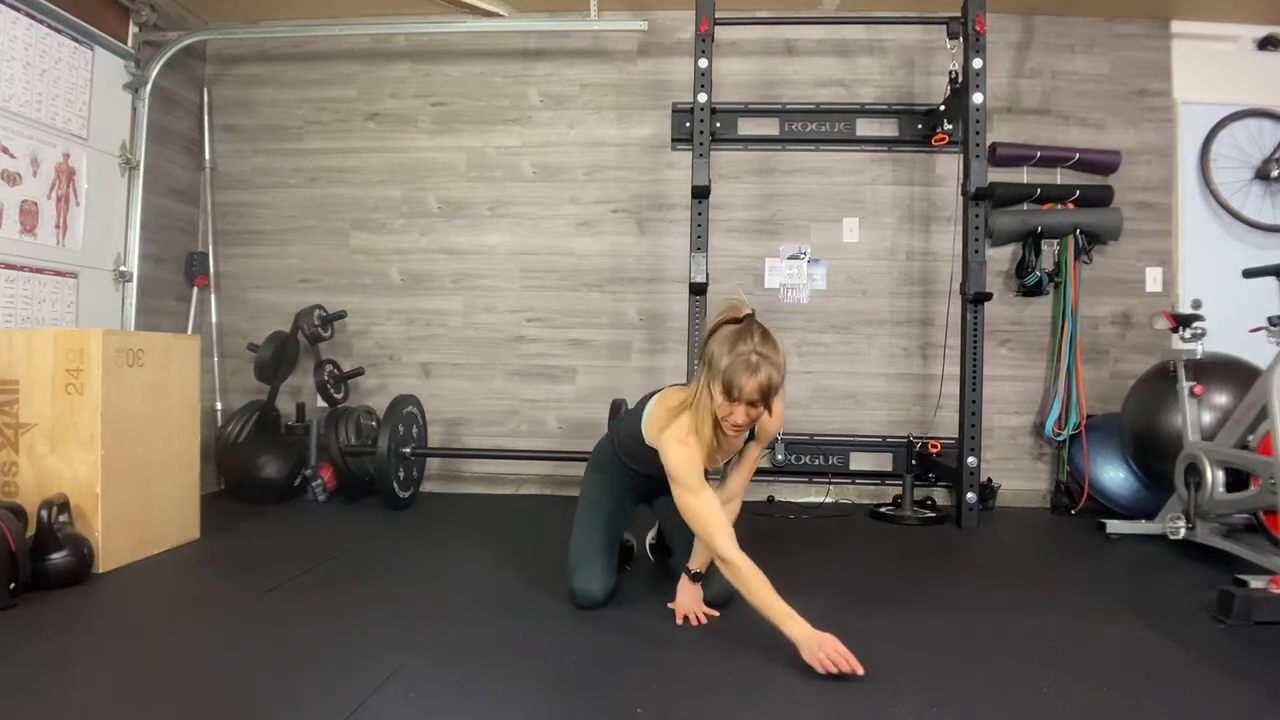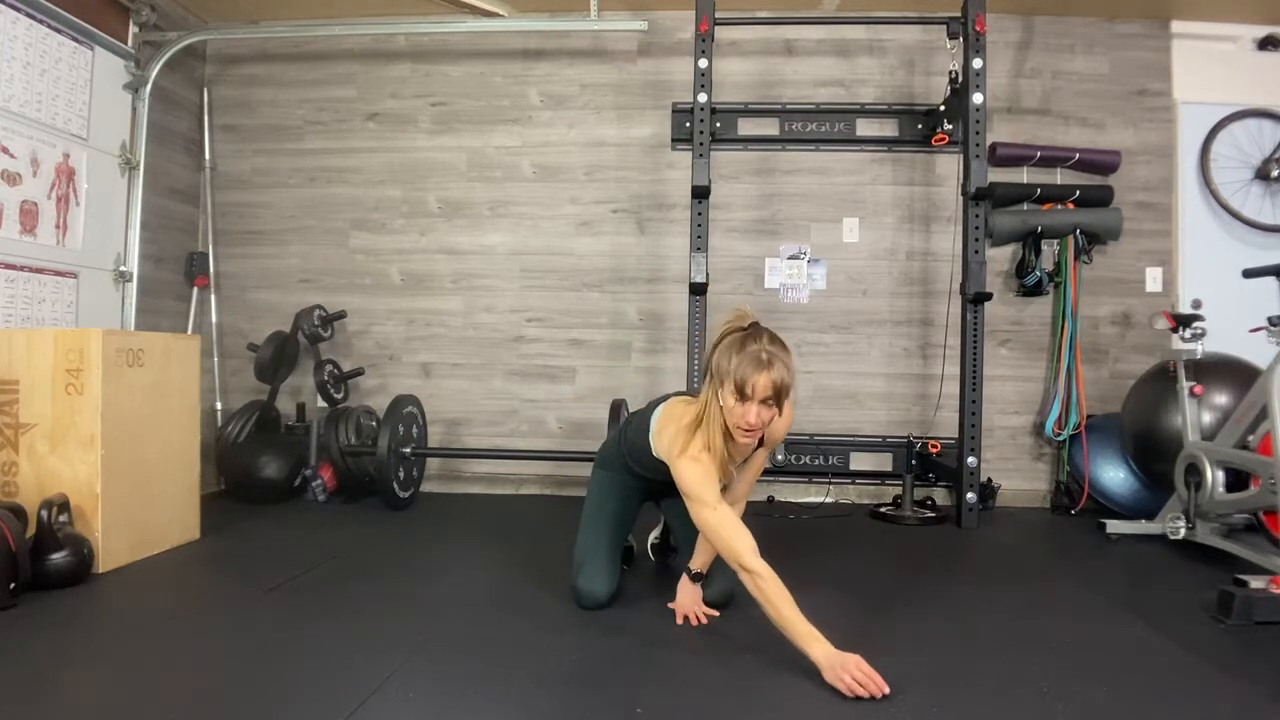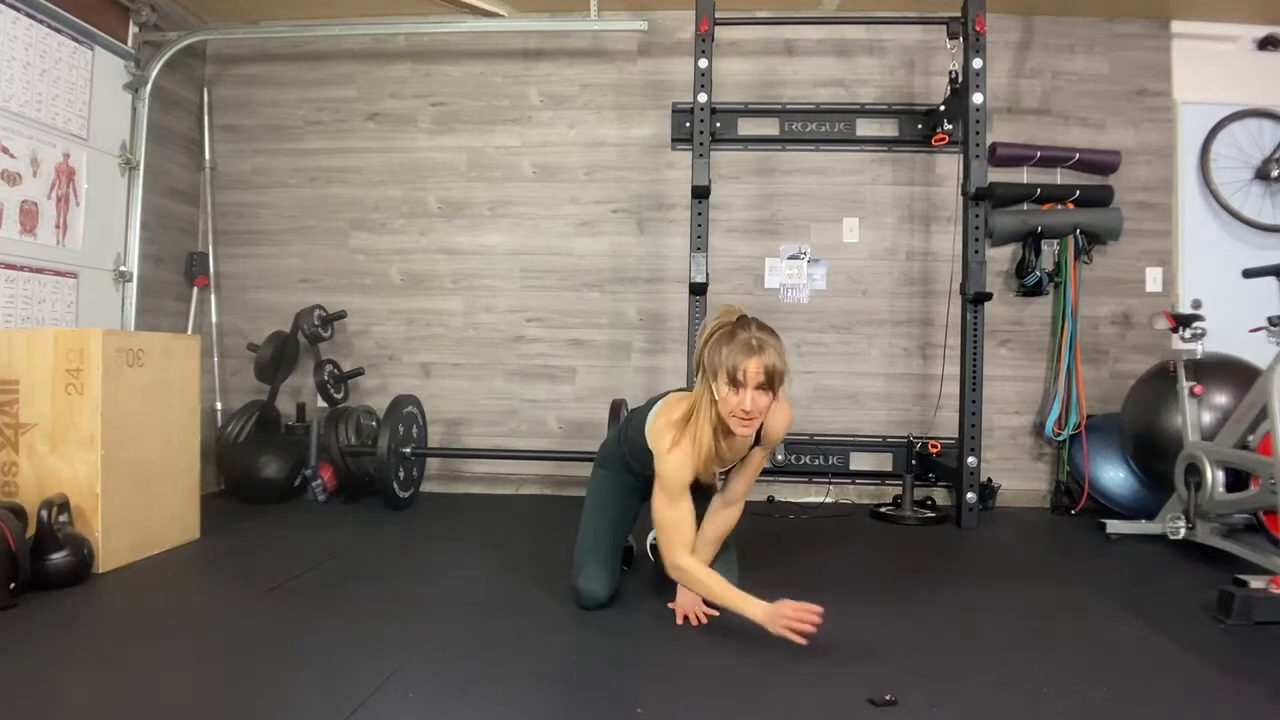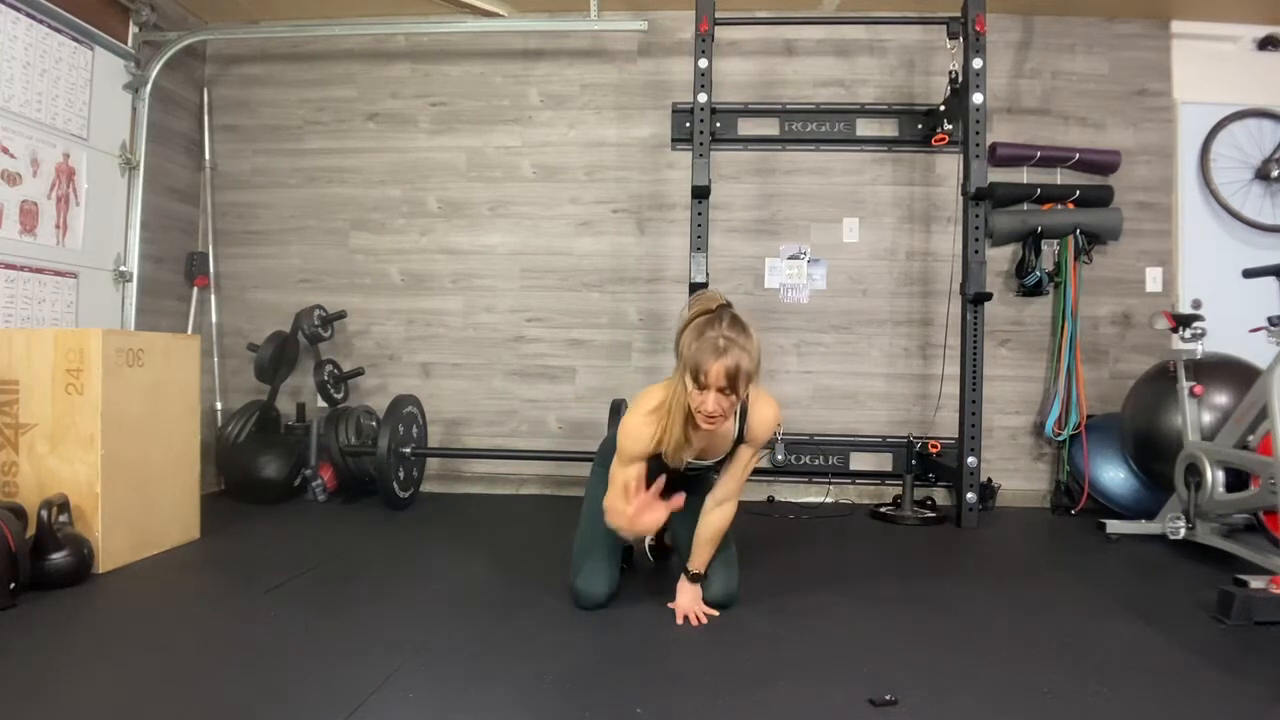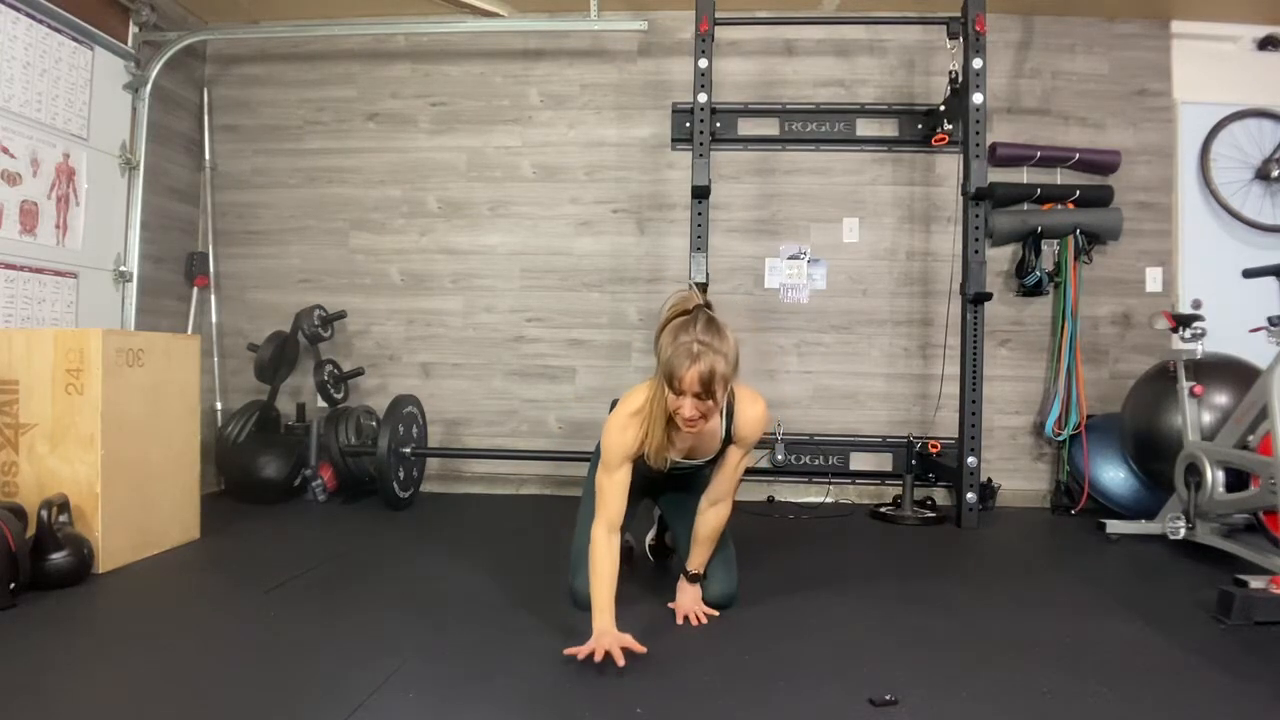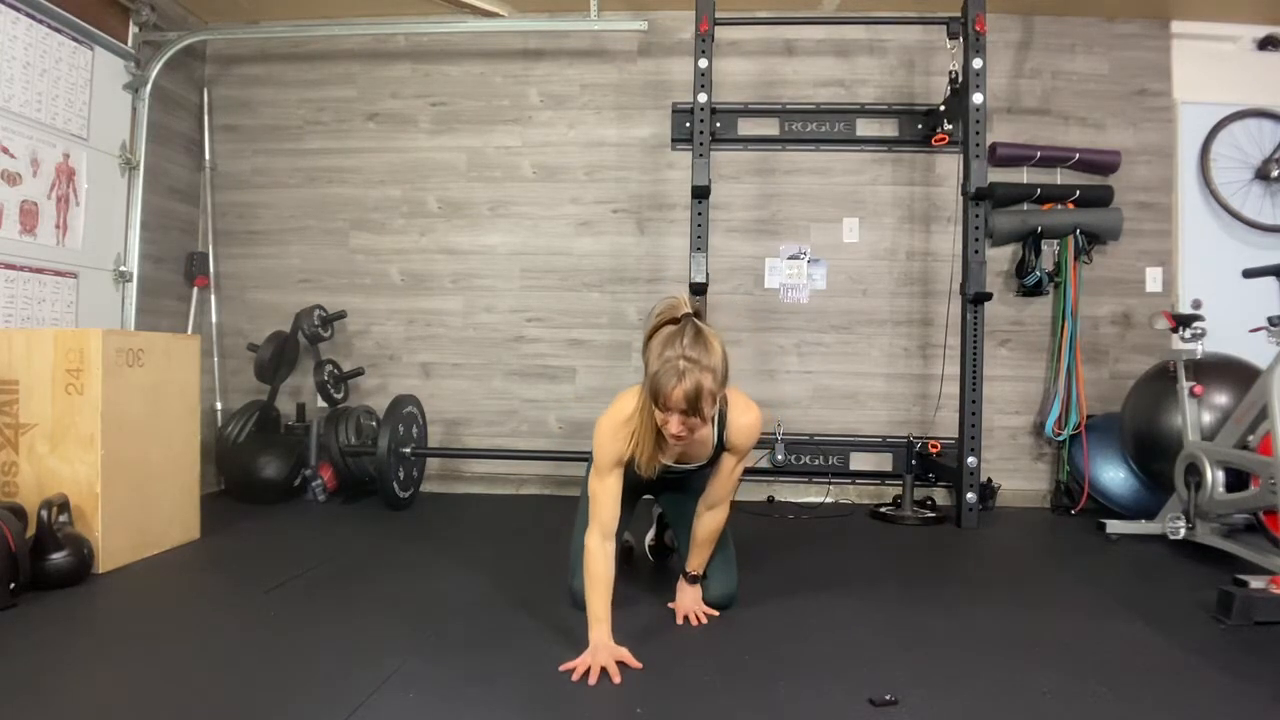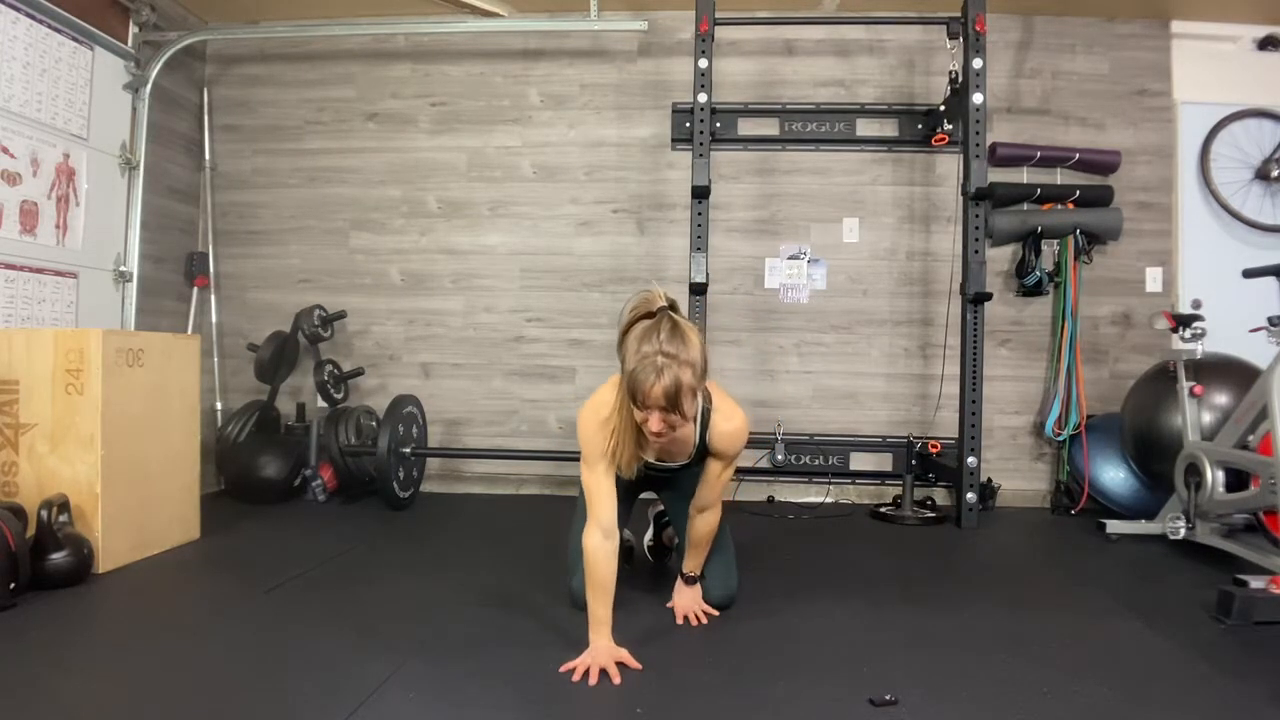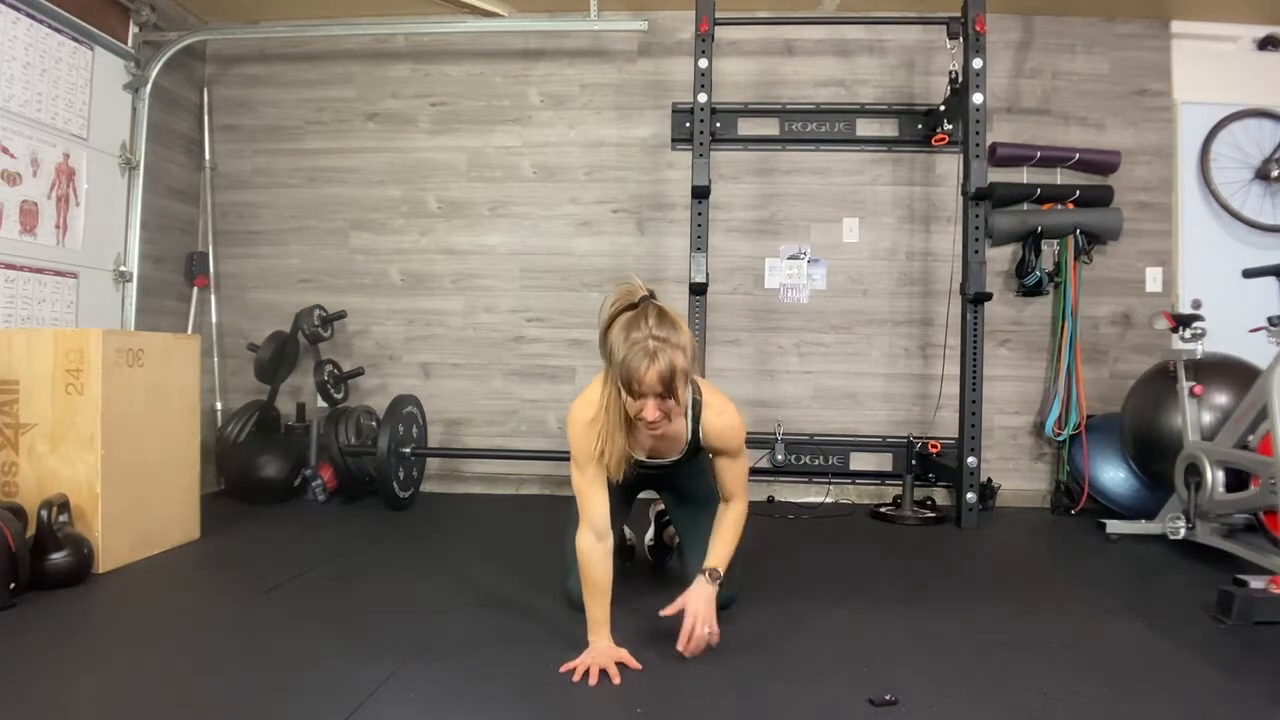
dt=0.4s
person 1, frame 1
left shoulder: (769, 415)
right shoulder: (679, 432)
left elbow: (729, 500)
right elbow: (727, 552)
left wrist: (693, 575)
right wrist: (802, 635)
left hip: (676, 479)
right hip: (619, 470)
left knee: (714, 592)
right knee: (588, 591)
left ankle: (663, 542)
right ankle: (617, 544)
person 1, frame 2
left shoulder: (777, 421)
right shoulder: (691, 445)
left elbow: (732, 503)
right elbow: (750, 566)
left wrist: (693, 575)
right wrist: (825, 655)
left hip: (678, 478)
right hip: (625, 468)
left knee: (718, 590)
right knee: (593, 592)
left ankle: (669, 536)
right ankle: (620, 541)
person 1, frame 3
left shoulder: (774, 417)
right shoulder: (678, 436)
left elbow: (729, 502)
right elbow: (678, 560)
left wrist: (693, 585)
right wrist: (764, 613)
left hip: (697, 478)
right hip: (627, 467)
left knee: (719, 587)
right knee: (592, 593)
right ankle: (619, 544)
person 1, frame 4
left shoulder: (762, 415)
right shoulder: (647, 416)
left elbow: (723, 501)
right elbow: (614, 503)
left wrist: (692, 577)
right wrist: (633, 522)
left hip: (692, 480)
right hip: (630, 470)
left knee: (720, 593)
right knee: (590, 593)
left ankle: (669, 537)
person 1, frame 5
left shoulder: (749, 414)
right shoulder: (631, 417)
left elbow: (717, 502)
right elbow: (605, 526)
left wrist: (691, 578)
right wrist: (604, 626)
left hip: (690, 478)
right hip: (628, 470)
left knee: (719, 592)
right knee: (585, 593)
left ankle: (668, 535)
right ankle: (638, 542)
person 1, frame 6
left shoulder: (743, 420)
right shoulder: (620, 421)
left elbow: (714, 506)
right elbow: (599, 534)
left wrist: (690, 578)
right wrist: (600, 640)
left hip: (690, 477)
right hip: (626, 472)
left knee: (719, 592)
right knee: (584, 592)
left ankle: (667, 532)
right ankle: (650, 535)
person 1, frame 7
left shoulder: (727, 423)
right shoulder: (599, 414)
left elbow: (706, 508)
right elbow: (600, 530)
left wrist: (689, 579)
right wrist: (600, 639)
left hip: (686, 472)
right hip: (621, 470)
left knee: (718, 593)
right knee: (583, 593)
left ankle: (666, 528)
right ankle: (626, 545)
person 1, frame 8
left shoulder: (719, 418)
right shoulder: (588, 414)
left elbow: (734, 501)
right elbow: (593, 532)
left wrist: (707, 580)
right wrist: (600, 639)
left hip: (686, 471)
right hip: (618, 470)
left knee: (717, 590)
right knee: (581, 594)
left ankle: (667, 527)
right ankle: (625, 540)
